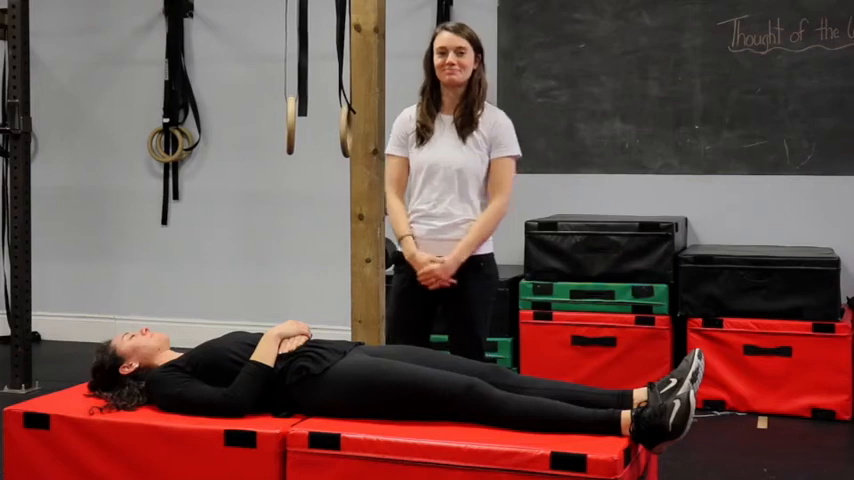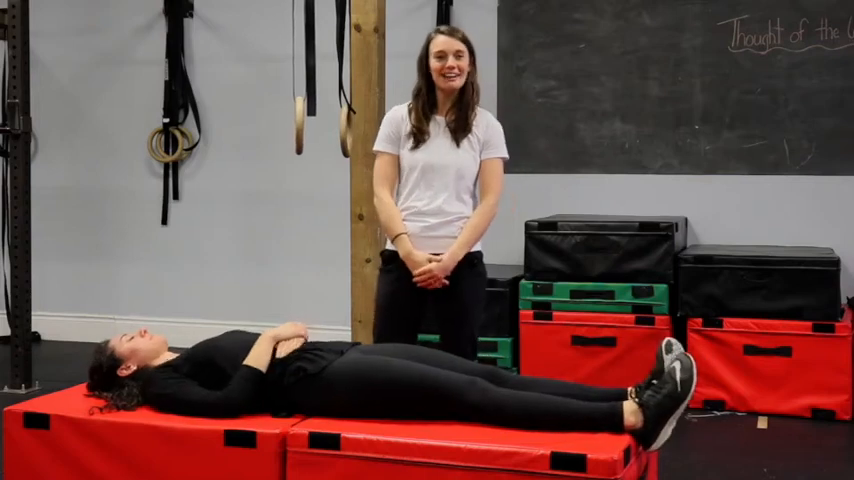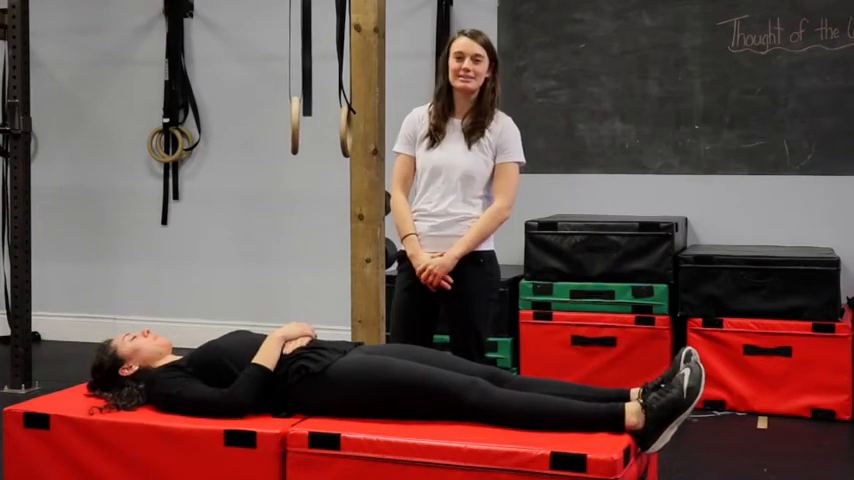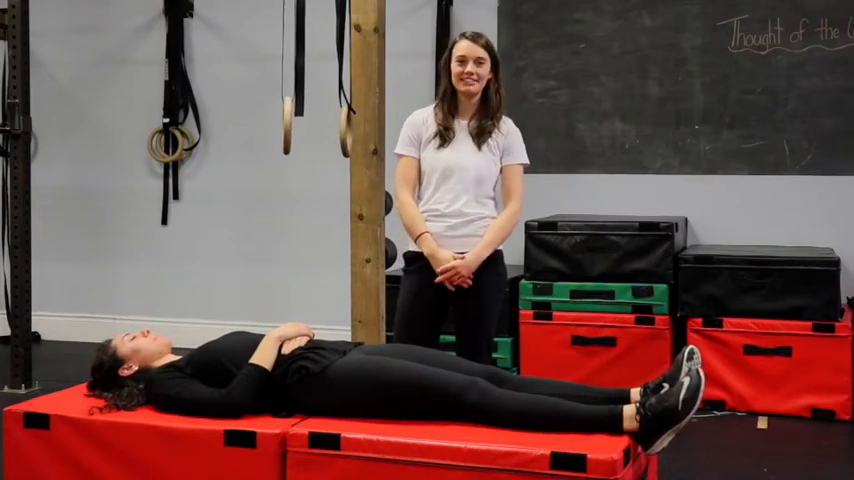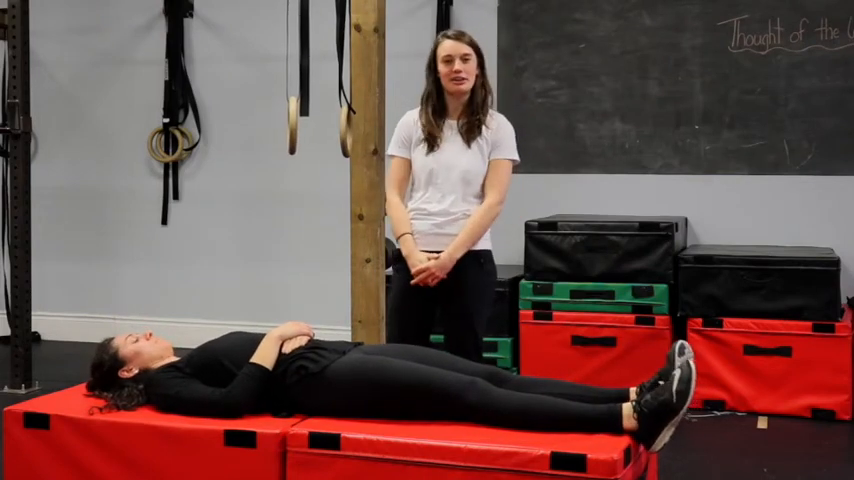
dt=0.7s
person 1, frame 1
left shoulder: (191, 359)
right shoulder: (166, 384)
right elbow: (236, 401)
left wrist: (284, 337)
right wrist: (272, 338)
left hip: (340, 357)
right hip: (320, 384)
left knee: (491, 376)
right knee: (474, 398)
left ankle: (640, 397)
right ankle: (629, 424)
person 1, frame 2
left shoulder: (189, 360)
right shoulder: (162, 384)
right elbow: (232, 402)
left wrist: (282, 340)
right wrist: (269, 339)
left hip: (339, 355)
right hip: (318, 383)
left knee: (488, 375)
right knee: (472, 396)
left ankle: (634, 394)
right ankle: (632, 418)
person 1, frame 3
left shoulder: (192, 359)
right shoulder: (166, 386)
right elbow: (239, 402)
left wrist: (284, 336)
right wrist: (276, 339)
left hip: (338, 355)
right hip: (321, 384)
left knee: (491, 375)
right knee: (472, 396)
left ankle: (638, 396)
right ankle: (634, 419)
person 1, frame 4
left shoulder: (194, 359)
right shoulder: (166, 386)
right elbow: (237, 402)
left wrist: (287, 337)
right wrist: (275, 339)
left hip: (339, 354)
right hip: (318, 383)
left knee: (488, 374)
right knee: (473, 397)
left ankle: (638, 397)
right ankle: (632, 421)
person 1, frame 5
left shoulder: (194, 358)
right shoulder: (168, 388)
right elbow: (237, 401)
left wrist: (286, 336)
right wrist: (274, 339)
left hip: (340, 355)
right hip: (320, 384)
left knee: (492, 376)
right knee: (473, 398)
left ankle: (636, 395)
right ankle: (631, 420)
person 2, frame 1
left shoulder: (494, 123)
right shoulder: (409, 121)
left elbow: (499, 201)
right elbow: (394, 194)
left wrist: (454, 257)
right wrist: (412, 251)
left hip: (472, 263)
right hip: (414, 262)
left knee: (467, 364)
person 2, frame 2
left shoulder: (485, 125)
right shoulder: (399, 119)
left elbow: (490, 201)
right elbow: (382, 193)
left wrist: (450, 258)
right wrist: (409, 252)
left hip: (463, 262)
right hip: (402, 258)
person 2, frame 3
left shoulder: (501, 128)
right shoulder: (418, 120)
left elbow: (502, 206)
right elbow: (398, 193)
left wrist: (450, 257)
right wrist: (415, 253)
left hip: (473, 261)
right hip: (416, 259)
left knee: (468, 362)
person 2, frame 4
left shoulder: (504, 131)
right shoulder: (420, 122)
left elbow: (513, 206)
right elbow: (404, 195)
left wrist: (473, 259)
right wrist: (434, 252)
left hip: (483, 262)
right hip: (424, 259)
left knee: (474, 363)
person 2, frame 5
left shoulder: (496, 128)
right shoulder: (412, 123)
left elbow: (493, 201)
right elbow: (394, 194)
left wrist: (448, 258)
right wrist: (411, 252)
left hip: (470, 259)
right hip: (413, 259)
left knee: (464, 360)
